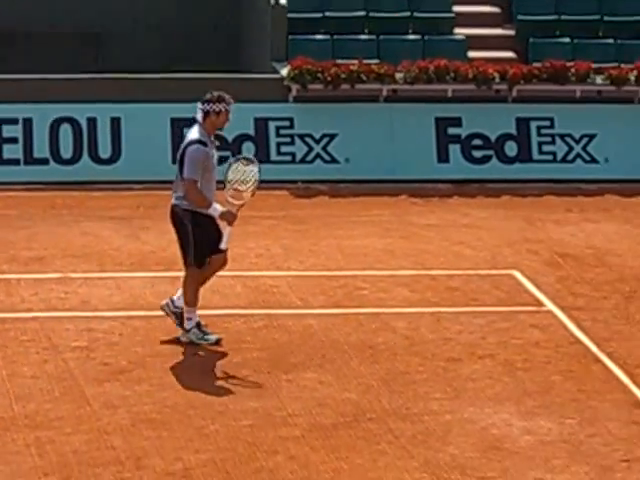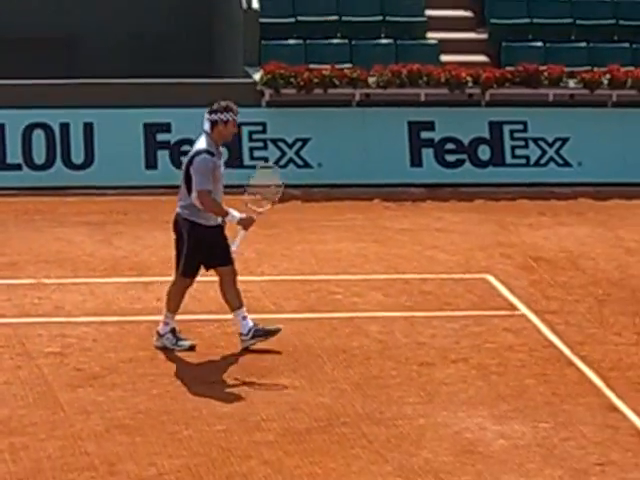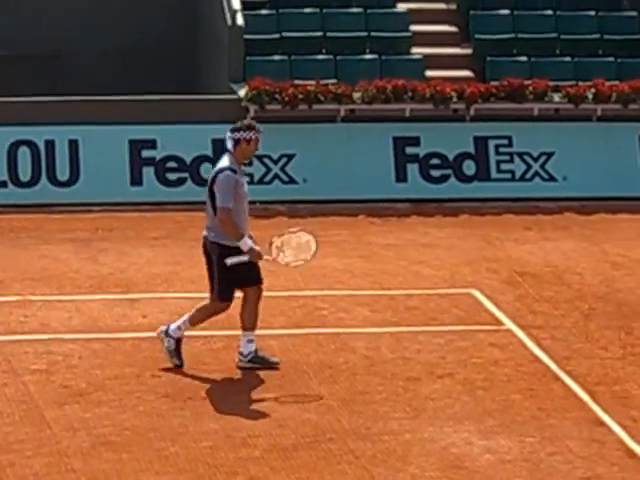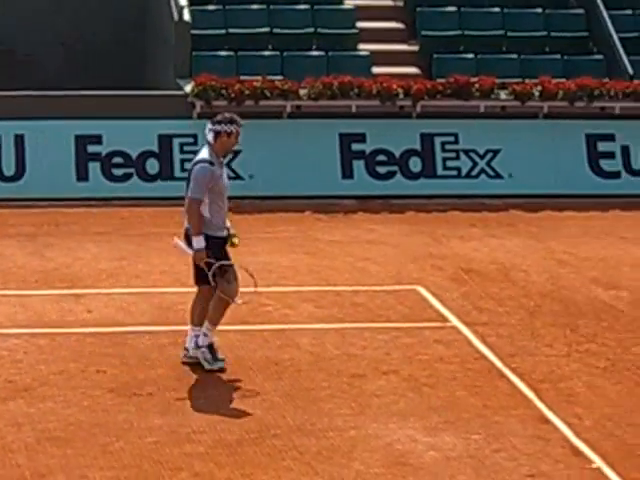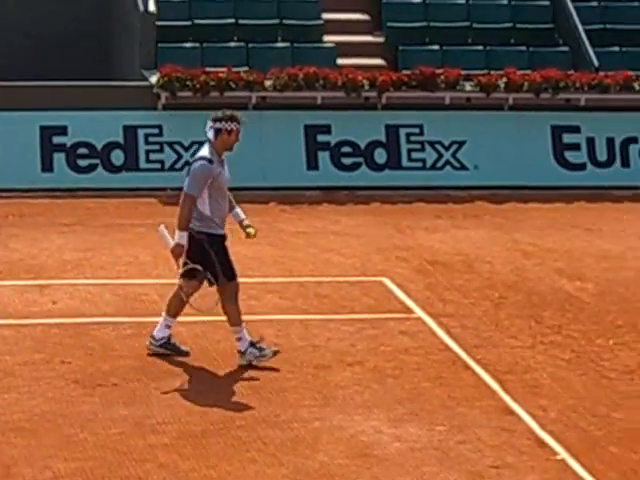
dt=0.2s
person 1, frame 1
left shoulder: (205, 138)
right shoulder: (197, 146)
right elbow: (190, 190)
left wrist: (214, 211)
right wrist: (219, 212)
left hip: (202, 214)
right hip: (189, 214)
left knee: (218, 260)
right knee: (196, 269)
left ankle: (177, 303)
right ankle: (190, 326)
person 1, frame 2
left shoulder: (212, 150)
right shoulder: (204, 156)
right elbow: (205, 200)
right wrist: (236, 216)
left hip: (211, 225)
right hip: (192, 225)
left knee: (228, 274)
right knee: (185, 279)
left ankle: (247, 330)
right ankle: (165, 332)
person 1, frame 3
left shoulder: (236, 169)
right shoulder: (227, 175)
right elbow: (225, 217)
right wrist: (248, 246)
left hip: (236, 245)
right hip: (223, 246)
left knee: (253, 292)
right knee: (220, 302)
left ankle: (248, 352)
right ankle: (173, 333)
person 1, frame 4
left shoulder: (216, 162)
right shoulder: (205, 166)
right elbow: (192, 207)
left wrist: (228, 228)
right wrist: (198, 246)
left hip: (214, 237)
right hip: (206, 239)
left knee: (206, 291)
right knee: (227, 289)
left ankle: (193, 346)
right ankle: (203, 342)
person 1, frame 5
left shoulder: (218, 160)
right shoulder: (204, 164)
right elbow: (186, 202)
left wrist: (242, 220)
right wrist: (180, 240)
left hip: (210, 235)
right hip: (205, 237)
left knee: (188, 286)
right knee: (230, 289)
left ankle: (160, 337)
right ankle: (245, 347)
